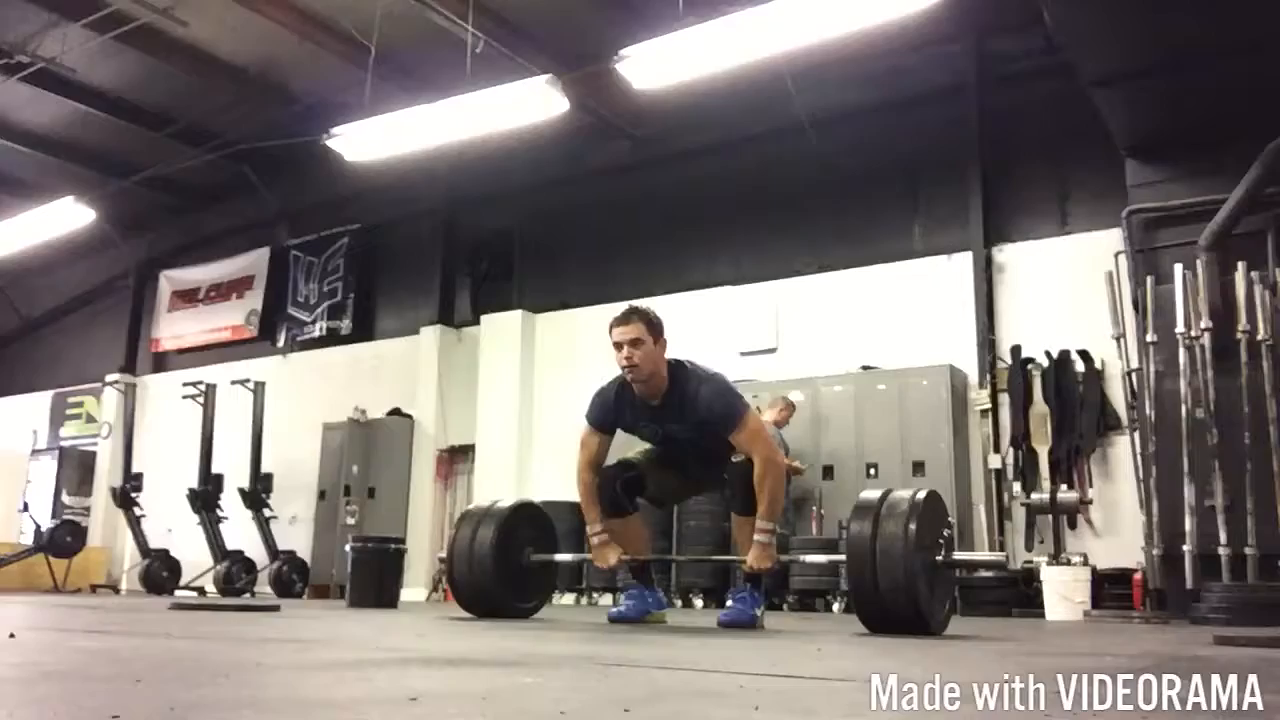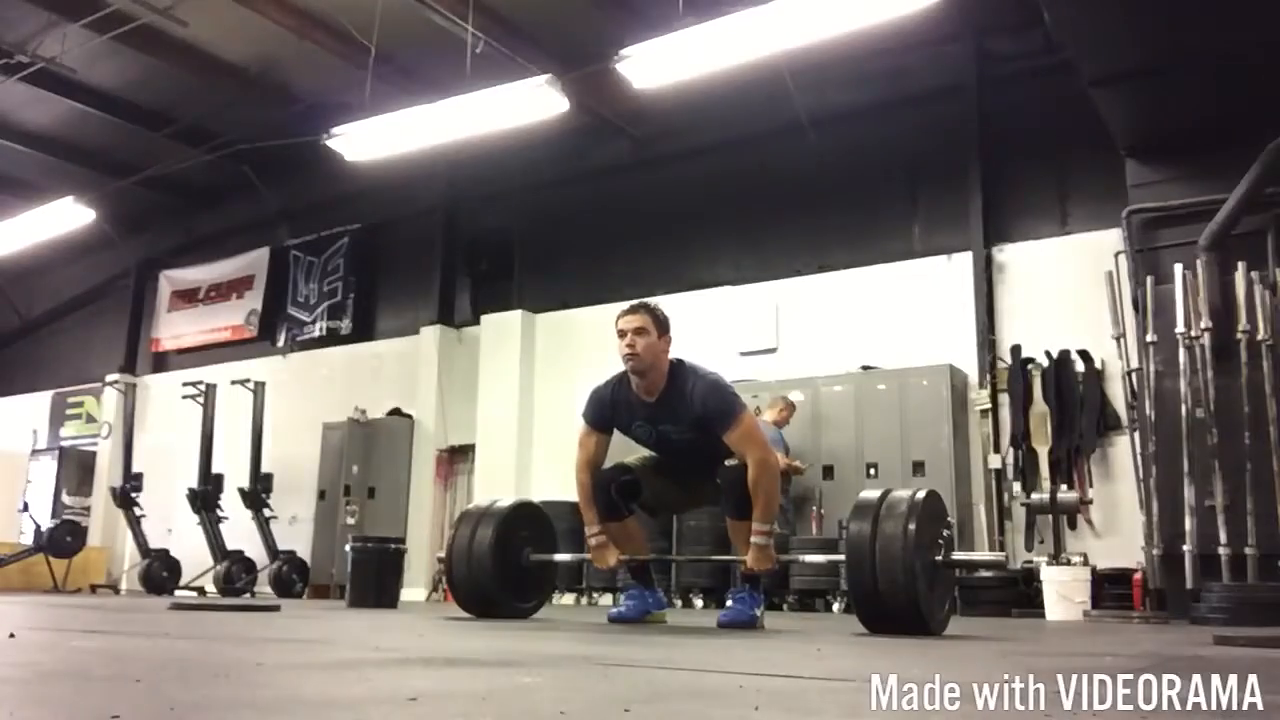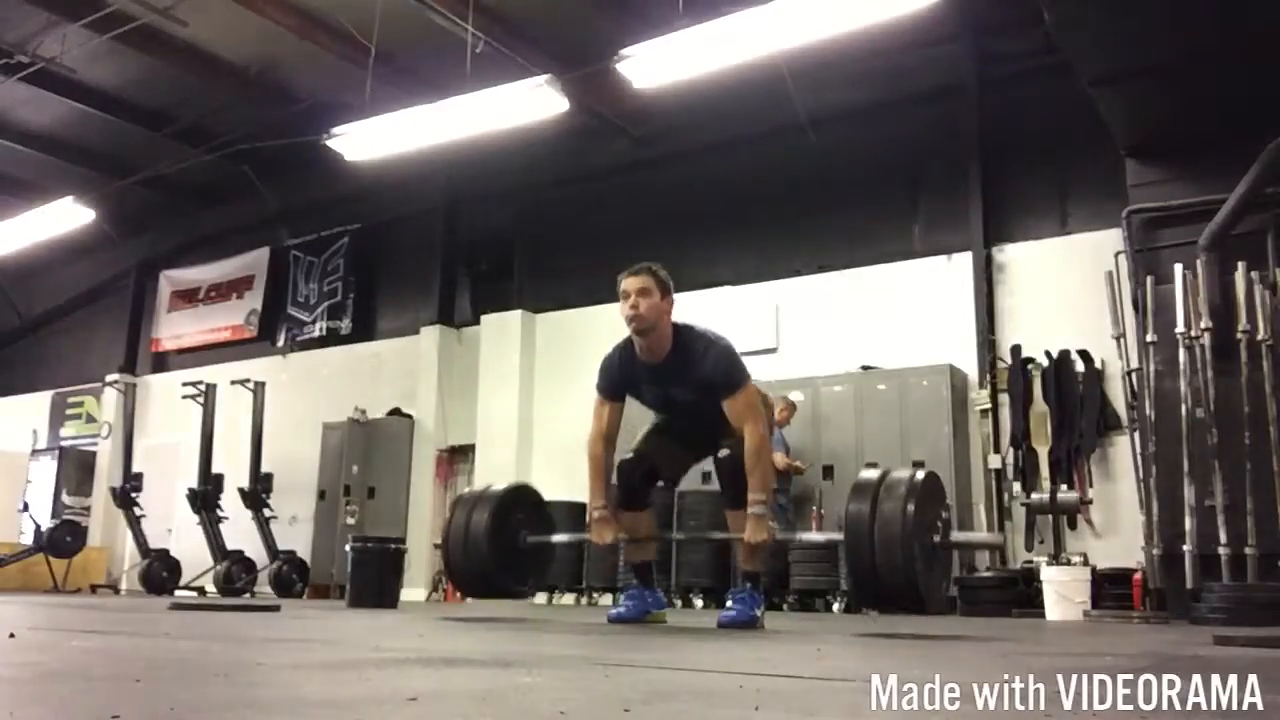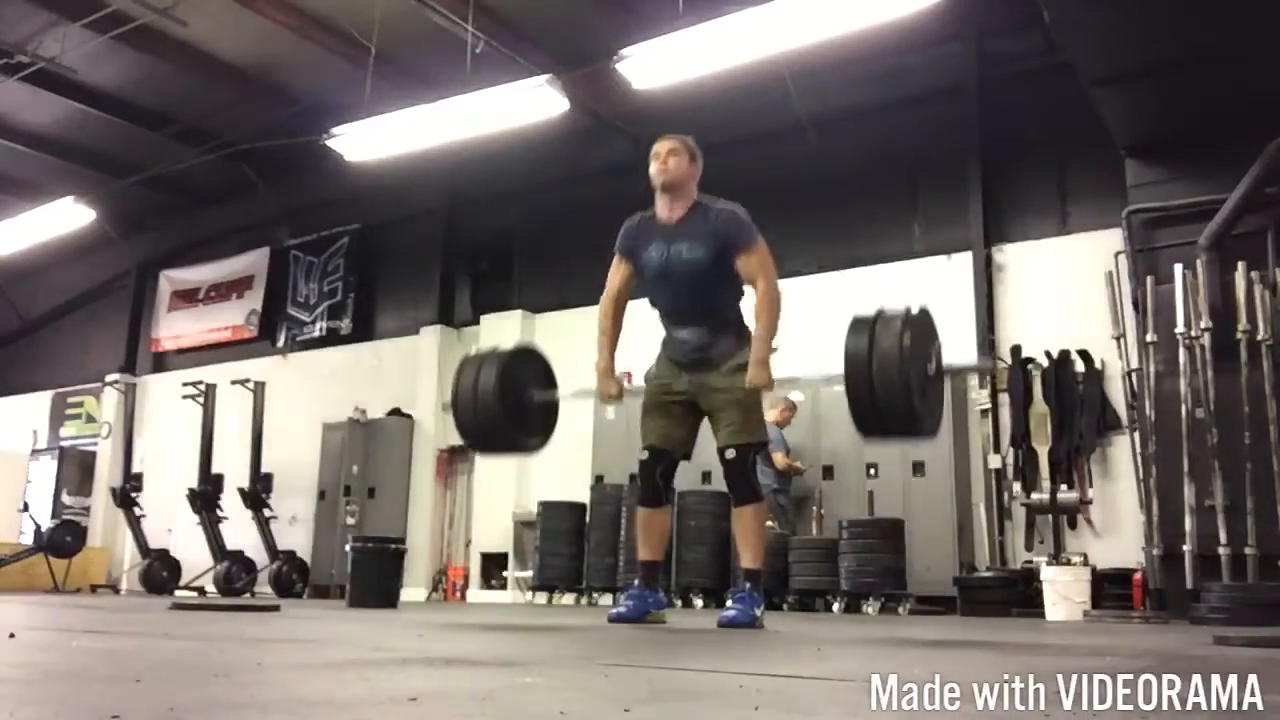
dt=0.5s
person 1, frame 1
left shoulder: (706, 390)
right shoulder: (610, 399)
left elbow: (770, 458)
right elbow: (587, 468)
left wrist: (763, 539)
right wrist: (598, 537)
left hip: (723, 457)
right hip: (675, 461)
left knee: (743, 471)
right knee: (610, 481)
left ankle: (749, 593)
right ankle: (646, 591)
person 1, frame 2
left shoulder: (703, 389)
right shoulder: (608, 397)
left elbow: (763, 458)
right elbow: (586, 467)
left wrist: (761, 539)
right wrist: (596, 537)
left hip: (721, 471)
right hip: (672, 473)
left knee: (737, 476)
right knee: (606, 484)
left ankle: (749, 594)
right ankle: (646, 591)
person 1, frame 3
left shoulder: (709, 352)
right shoulder: (618, 363)
left elbow: (755, 430)
right elbow: (601, 439)
left wrist: (758, 513)
right wrist: (600, 511)
left hip: (735, 416)
right hip: (680, 421)
right knee: (631, 473)
left ankle: (749, 595)
right ankle: (645, 592)
person 1, frame 4
left shoulder: (725, 219)
right shoulder: (636, 231)
left elbow: (765, 284)
right elbow: (612, 300)
left wrist: (760, 358)
right wrist: (605, 366)
left hip: (727, 358)
right hip: (673, 362)
left knee: (738, 465)
right knee: (652, 470)
left ankle: (749, 593)
right ankle: (648, 590)
